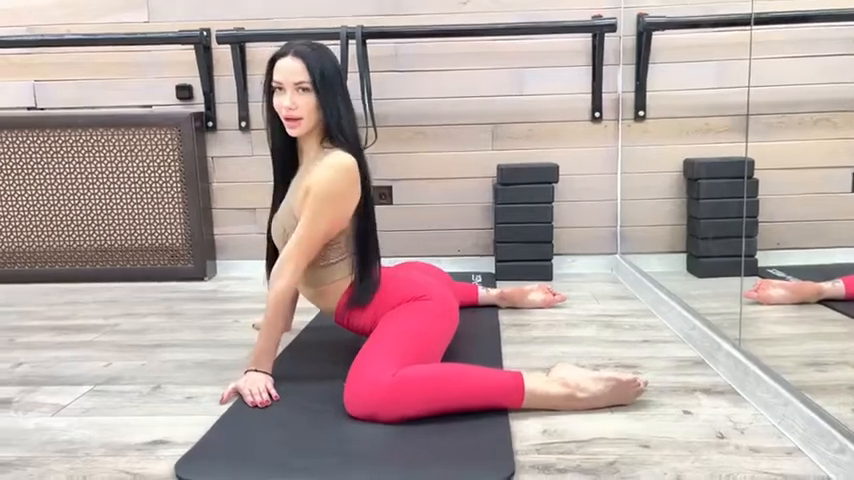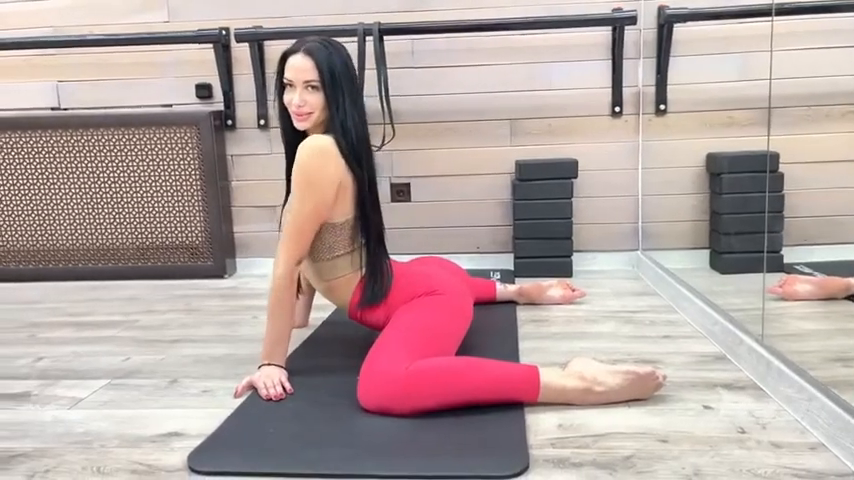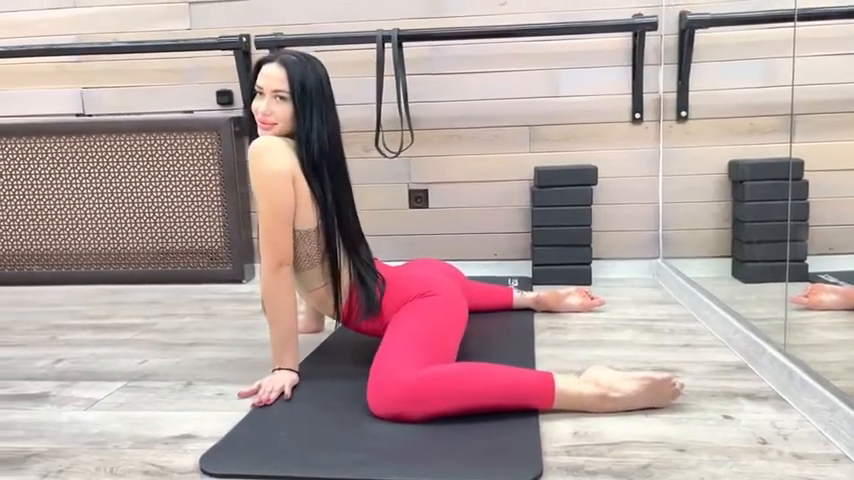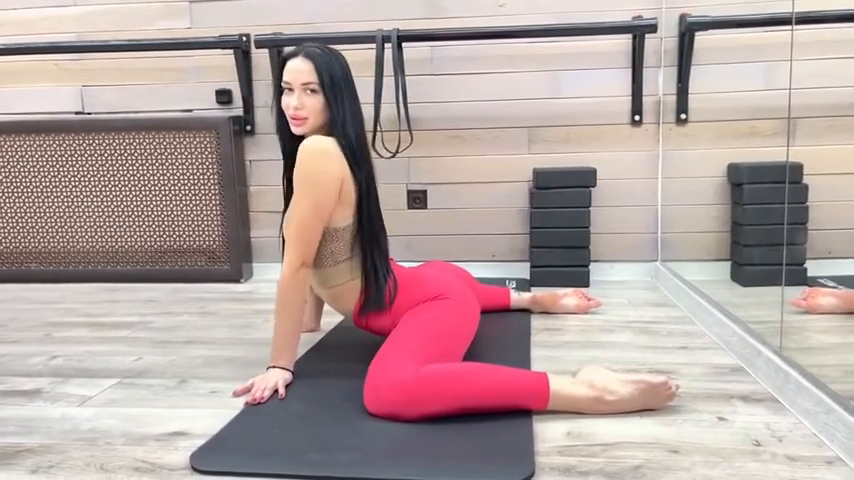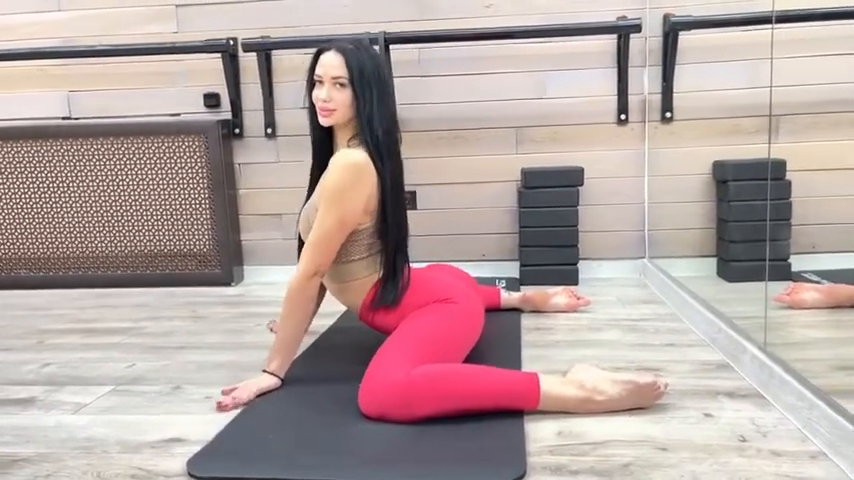
dt=1s
person 1, frame 1
left shoulder: (335, 168)
right shoulder: (304, 158)
left elbow: (288, 270)
right elbow: (295, 265)
left wrist: (258, 366)
right wrist: (280, 319)
left hip: (411, 300)
right hip: (397, 287)
left knee: (369, 396)
left ankle: (558, 387)
right ankle: (498, 294)
person 1, frame 2
left shoulder: (317, 151)
right shoulder: (328, 148)
left elbow: (288, 260)
right elbow: (313, 252)
left wrist: (272, 361)
right wrist: (300, 311)
left hip: (426, 295)
right hip: (415, 280)
left knee: (382, 389)
left ankle: (575, 382)
right ankle: (519, 291)
person 1, frame 3
left shoulder: (268, 153)
right shoulder: (307, 153)
left elbow: (277, 265)
left wrist: (285, 365)
right wrist: (316, 315)
left hip: (420, 296)
right hip: (413, 282)
left knee: (394, 394)
left ankle: (593, 389)
right ankle: (536, 298)
person 1, frame 4
left shoulder: (318, 153)
right shoulder: (333, 152)
left elbow: (296, 266)
right elbow: (320, 259)
left wrist: (281, 364)
right wrist: (311, 316)
left hip: (431, 299)
right hip: (420, 284)
left knee: (389, 392)
left ankle: (587, 389)
right ankle: (533, 298)
person 1, frame 5
left shoulder: (350, 165)
right shoulder: (347, 154)
left elbow: (308, 273)
right elbow: (325, 264)
left wrist: (275, 369)
right wrist: (299, 321)
left hip: (437, 303)
right hip: (426, 287)
left knee: (384, 394)
left ankle: (579, 389)
right ankle: (524, 298)
